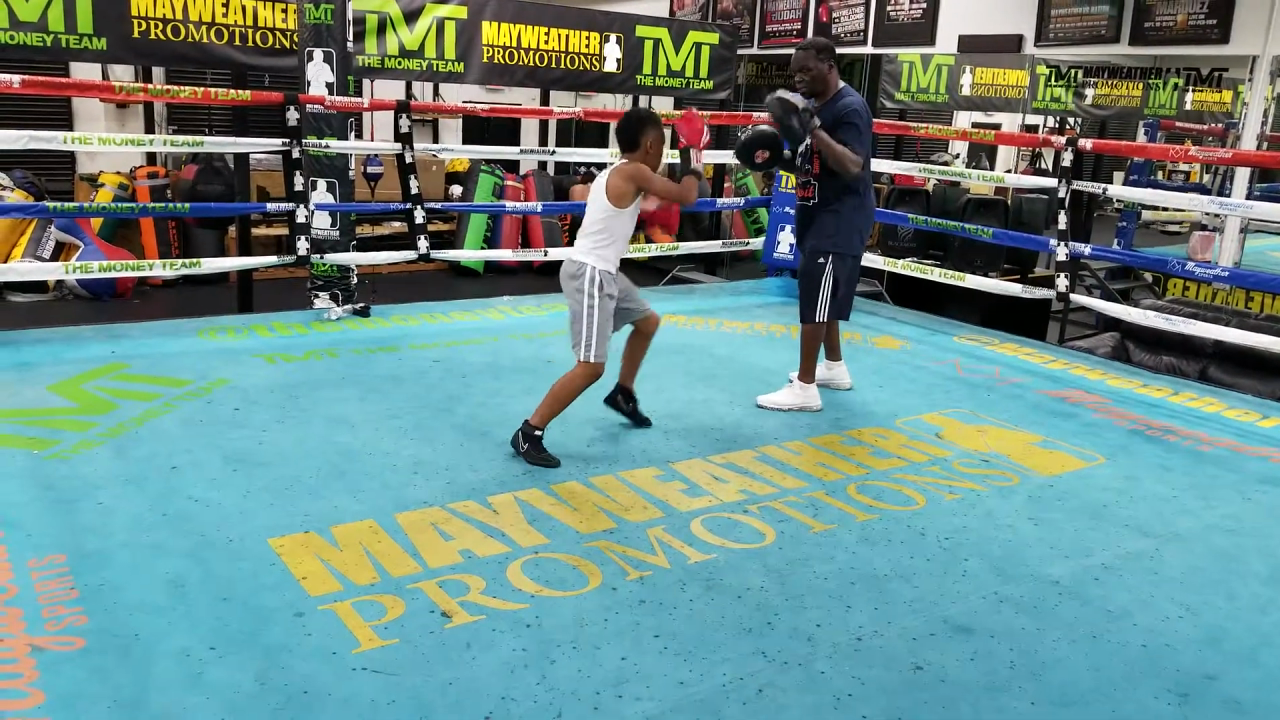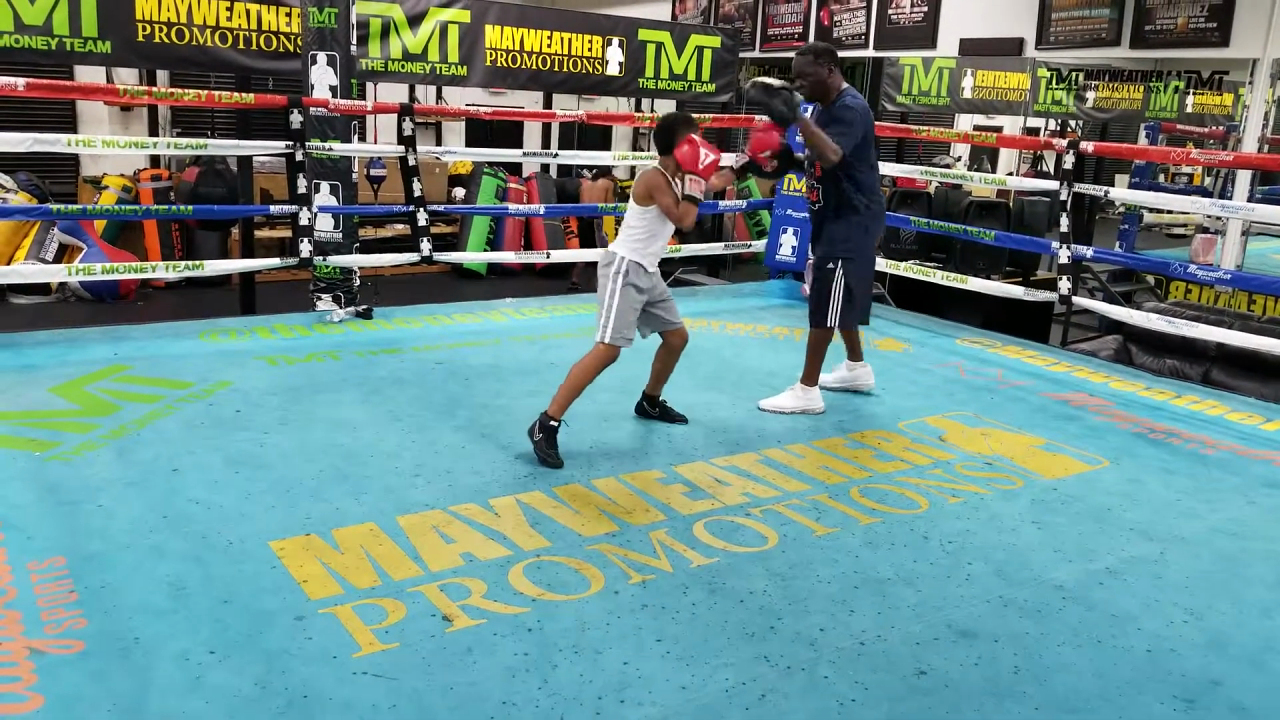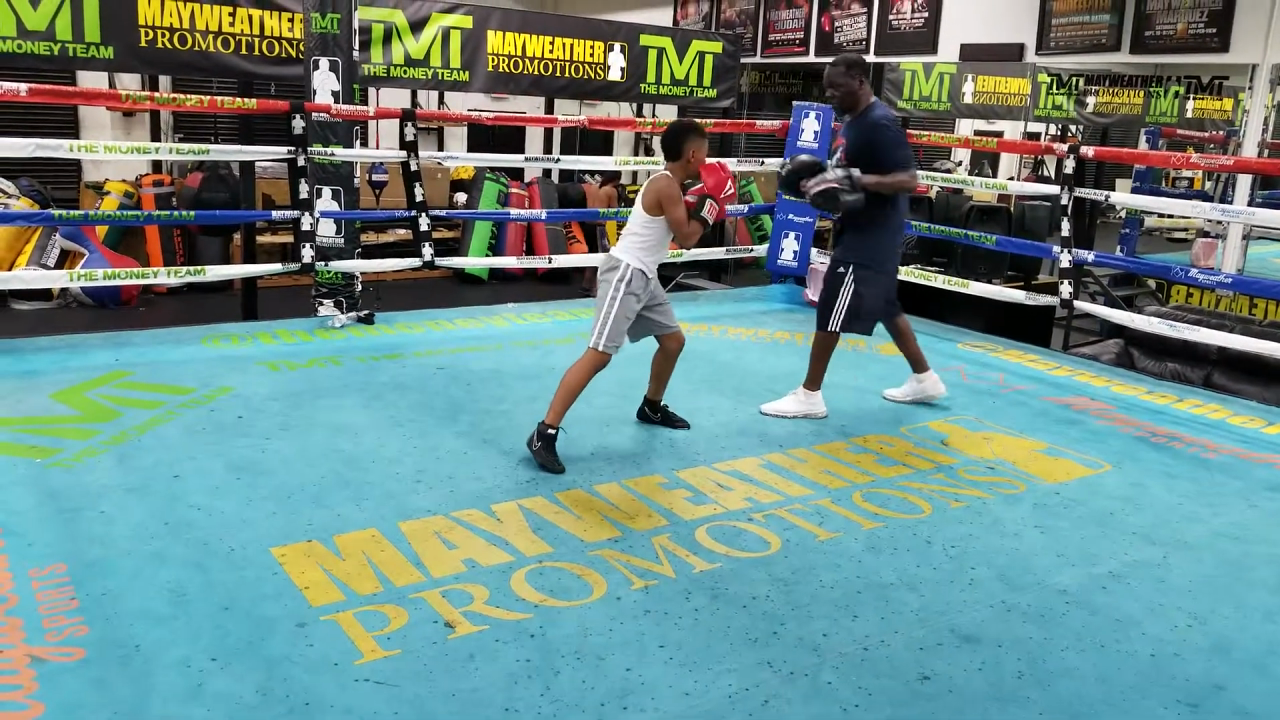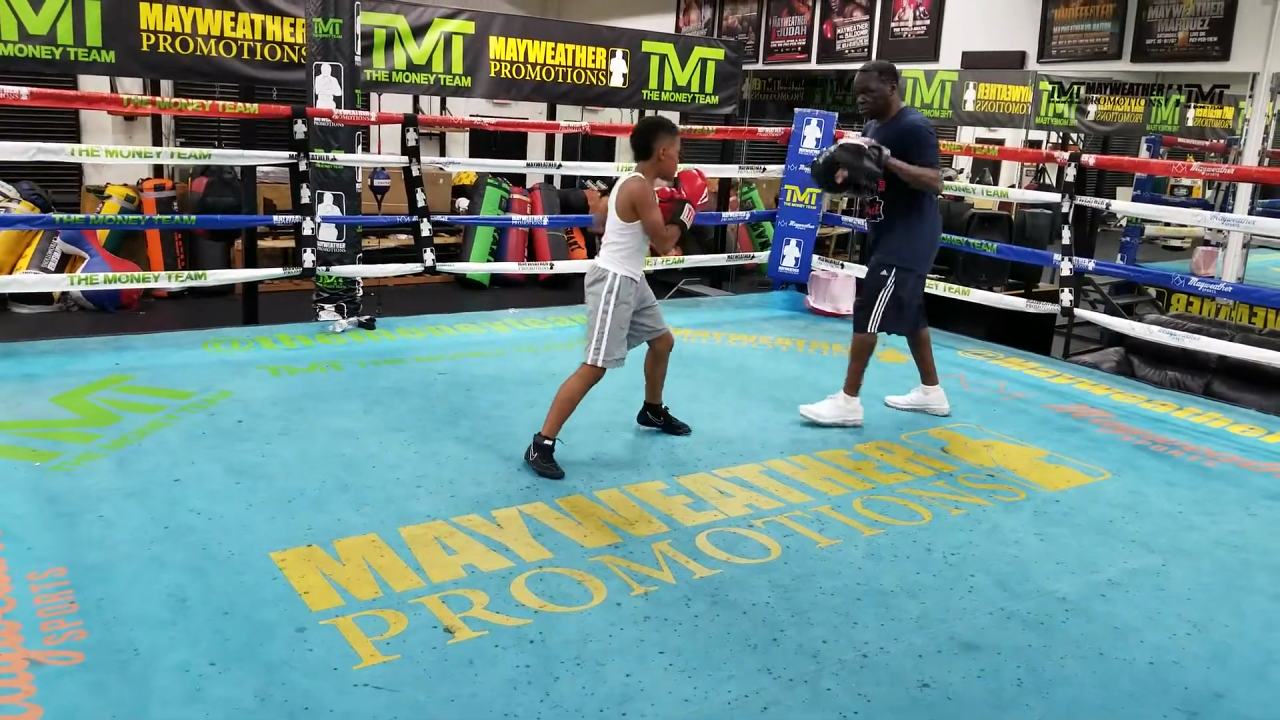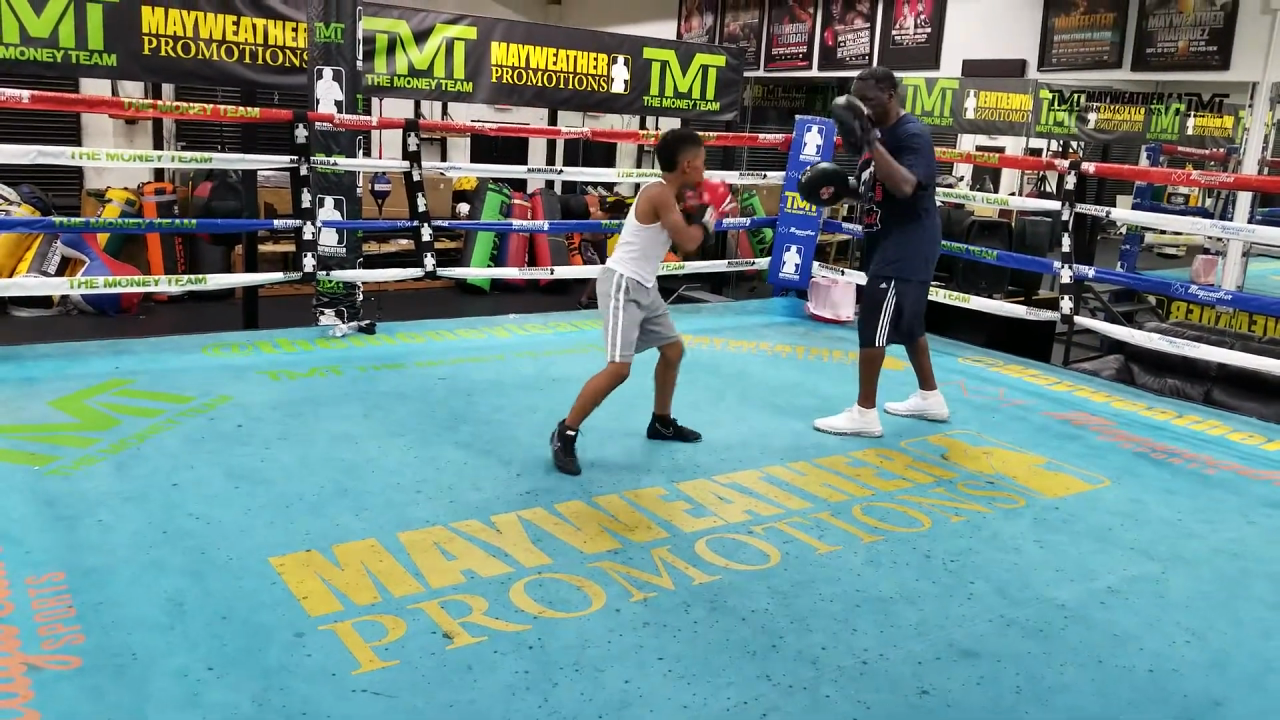
dt=0.3s
person 1, frame 1
left shoulder: (850, 108)
right shoulder: (810, 105)
left elbow: (852, 166)
left wrist: (813, 127)
left hip: (842, 217)
right hip: (816, 215)
left knee: (815, 298)
right knee: (823, 296)
left ankle: (805, 388)
right ankle: (834, 367)
person 1, frame 2
left shoulder: (850, 108)
right shoulder: (825, 106)
left elbow: (830, 155)
left wrist: (791, 114)
left hip: (853, 220)
right hip: (837, 217)
left knee: (826, 302)
right knee: (840, 297)
left ankle: (806, 391)
right ankle: (856, 366)
person 1, frame 3
left shoulder: (881, 123)
right shoulder: (853, 121)
left elbow: (908, 182)
left wrist: (858, 180)
right wrist: (826, 181)
left hip: (874, 231)
right hip: (866, 229)
left knee: (831, 309)
right knee: (883, 304)
left ankle: (810, 395)
right ankle: (924, 379)
person 1, frame 4
left shoulder: (915, 127)
right shoulder: (872, 128)
left elbow: (933, 181)
left wrist: (886, 158)
right wrist: (845, 176)
left hip: (910, 235)
right hip: (889, 233)
left knee: (869, 311)
right knee: (909, 312)
left ankle: (849, 400)
right ankle: (931, 392)
person 1, frame 5
left shoulder: (912, 134)
right shoulder: (878, 132)
left elbow: (904, 186)
left wrist: (870, 142)
left hip: (908, 243)
right hip: (890, 241)
left knee: (873, 322)
right knee: (907, 320)
left ankle: (864, 413)
right ankle: (929, 397)
person 2, frame 1
left shoulder: (613, 174)
right shoulder: (635, 173)
right elbow: (686, 197)
left wrist: (647, 210)
right wrist: (693, 149)
left hip: (603, 271)
right hip: (590, 273)
left knee: (648, 322)
right knee: (591, 366)
left ankle: (622, 394)
right ankle: (529, 433)
person 2, frame 2
left shoulder: (674, 178)
right shoulder: (654, 177)
left elbow: (715, 183)
right elbow: (684, 221)
right wrist: (695, 177)
left hip: (646, 270)
right hip: (624, 268)
left knee: (677, 337)
right knee: (606, 350)
left ankle: (650, 402)
right ankle: (546, 425)
person 2, frame 3
left shoulder: (667, 182)
right shoulder: (666, 186)
right elbow: (686, 239)
left wrist: (704, 200)
right wrist: (711, 200)
left hip: (643, 275)
right hip: (624, 273)
left knee: (673, 340)
right knee: (598, 355)
left ankle: (652, 407)
right ankle: (544, 433)
person 2, frame 4
left shoulder: (632, 182)
right shoulder: (640, 189)
left elbow: (601, 220)
right elbow: (664, 243)
right wrist: (687, 205)
left hip: (630, 280)
right hip: (613, 281)
left knee: (663, 342)
right knee: (594, 367)
left ankle: (653, 410)
right ankle: (541, 445)
person 2, frame 5
left shoulder: (662, 192)
right shoulder: (660, 194)
right elbow: (687, 243)
left wrist: (692, 215)
right wrist: (710, 212)
left hip: (643, 285)
right hip: (623, 283)
left knee: (674, 350)
right knee: (618, 368)
left ankle: (661, 422)
right ankle: (566, 433)
